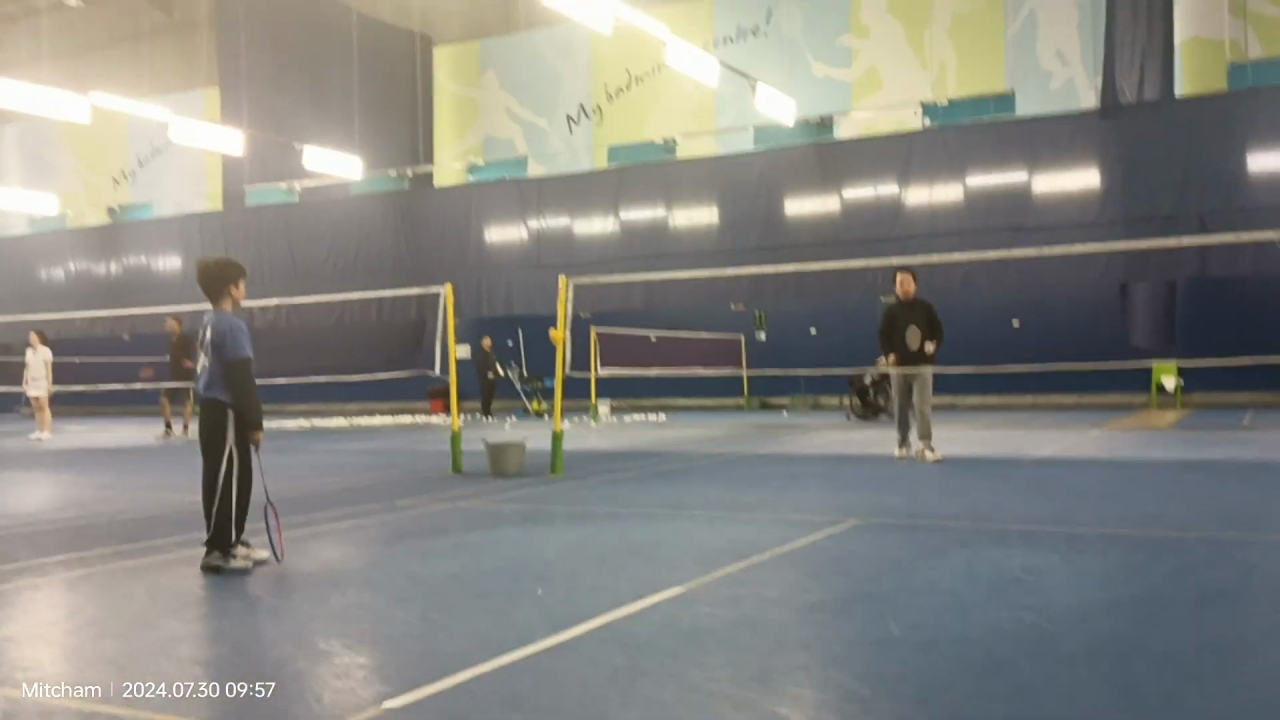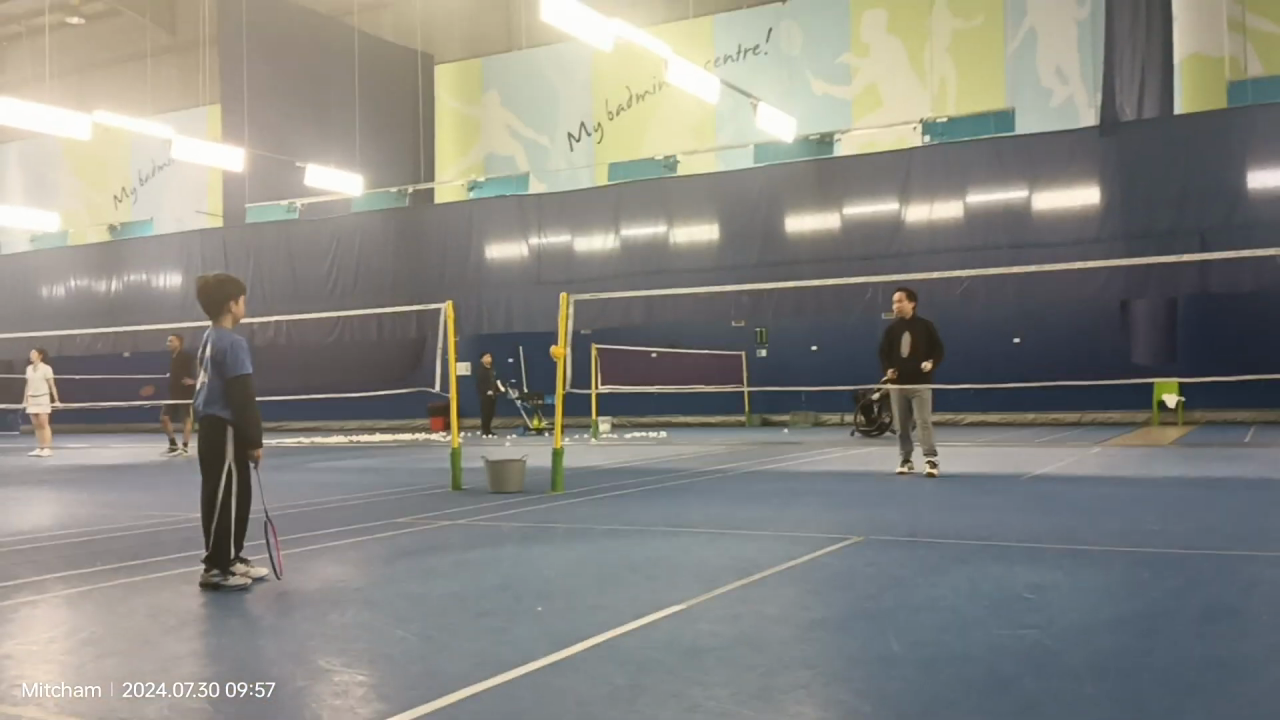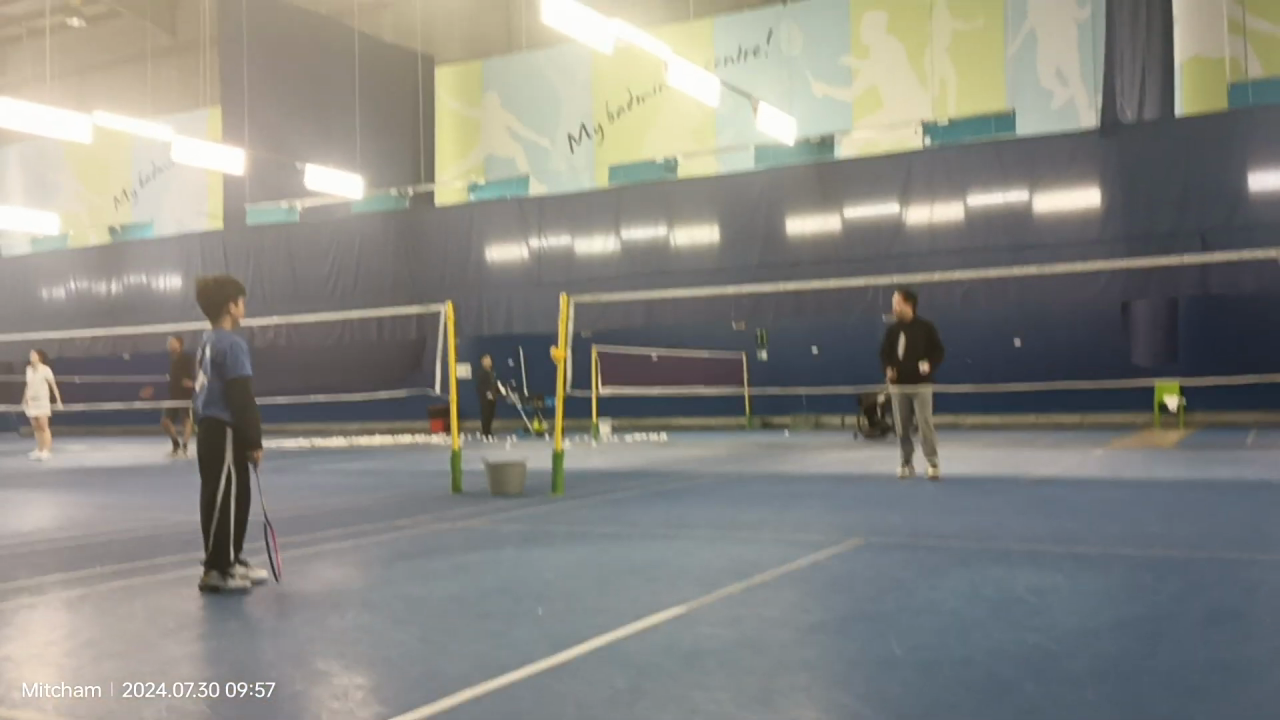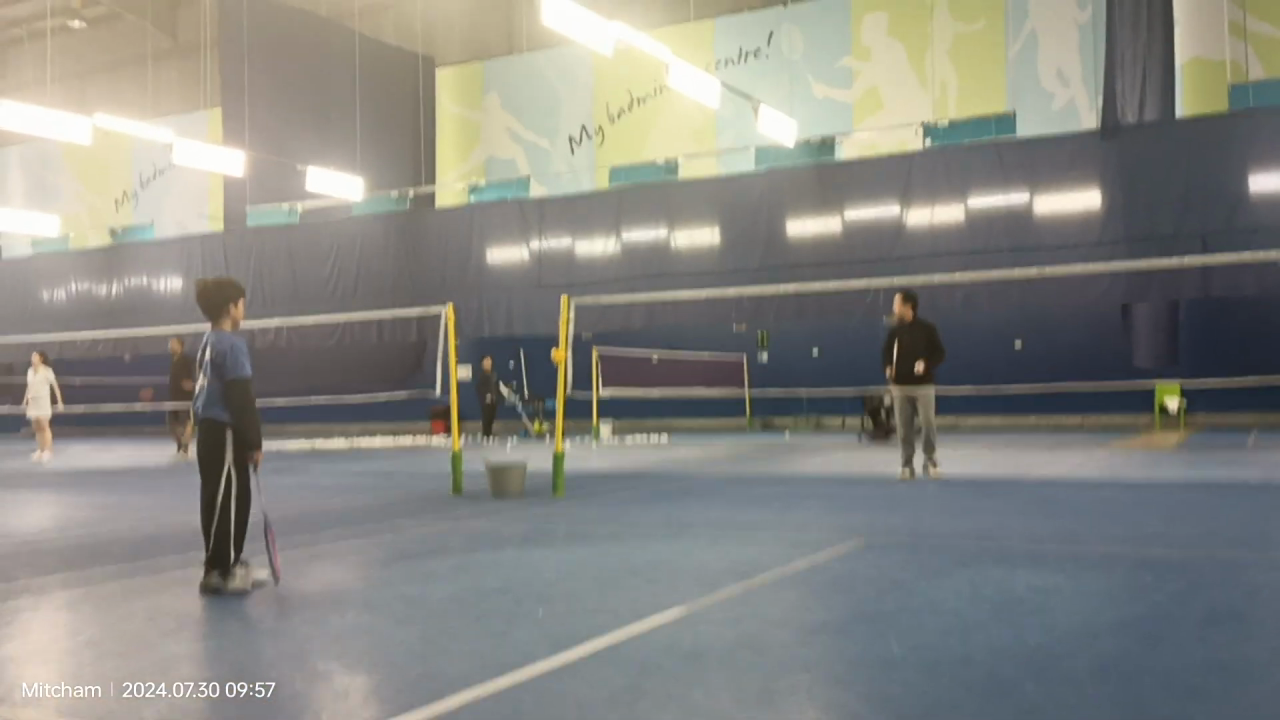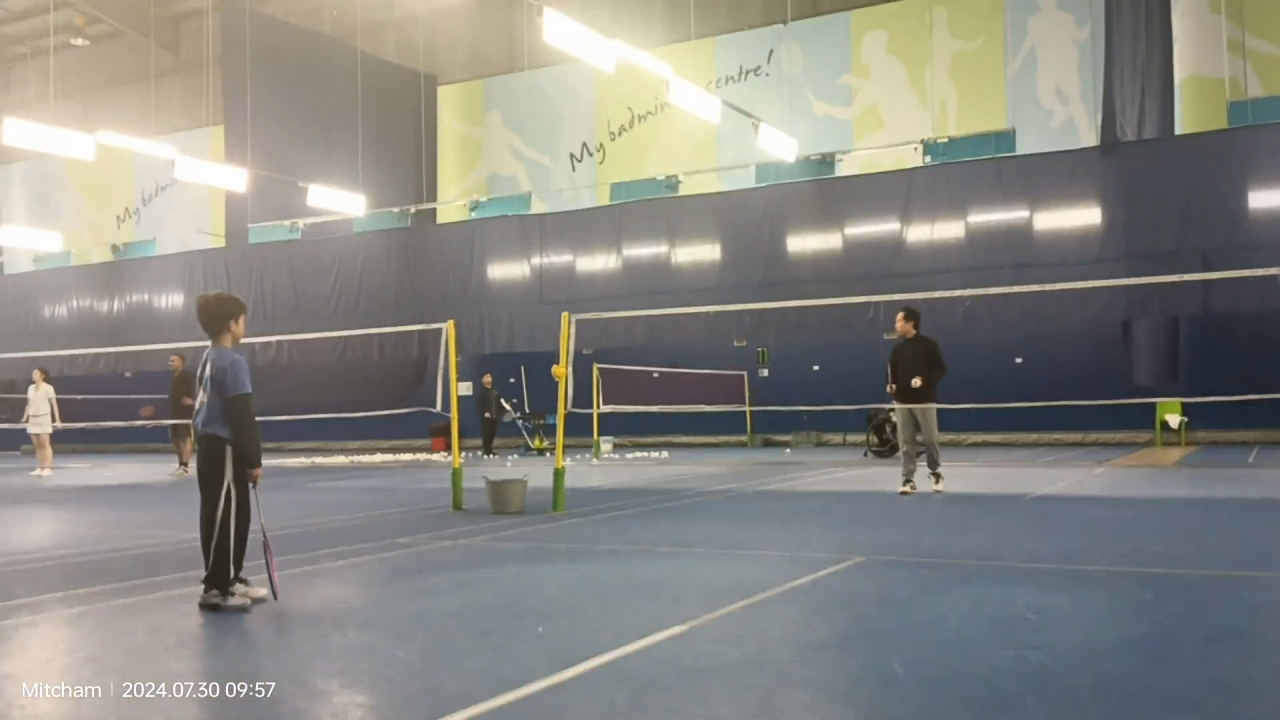
dt=0.1s
person 1, frame 1
left shoulder: (210, 321)
right shoulder: (232, 325)
right elbow: (242, 380)
right wrist: (255, 422)
left hip: (212, 410)
right hip: (225, 413)
left knee: (235, 477)
right knee: (227, 479)
left ankle: (230, 541)
right ankle: (218, 550)
person 1, frame 2
left shoulder: (209, 338)
right shoulder: (232, 342)
right elbow: (242, 396)
right wrist: (254, 439)
left hip: (211, 427)
right hip: (224, 430)
left knee: (233, 494)
right knee: (225, 496)
left ankle: (229, 558)
right ankle: (216, 567)
person 1, frame 3
left shoulder: (208, 340)
right shoulder: (232, 344)
right elbow: (242, 398)
right wrist: (254, 441)
left hip: (211, 429)
right hip: (224, 432)
left knee: (233, 497)
right knee: (224, 499)
left ankle: (229, 561)
right ankle: (216, 569)
person 1, frame 4
left shoulder: (208, 341)
right shoulder: (232, 345)
right elbow: (242, 399)
right wrist: (254, 442)
left hip: (210, 430)
right hip: (224, 433)
left knee: (232, 498)
right knee: (224, 500)
left ankle: (229, 562)
right ankle: (216, 570)
person 1, frame 5
left shoulder: (209, 357)
right shoulder: (232, 362)
right elbow: (242, 416)
right wrist: (253, 459)
left hip: (210, 445)
right hip: (224, 449)
left knee: (232, 515)
right knee: (224, 516)
left ankle: (229, 579)
right ankle: (216, 587)
person 2, frame 1
left shoulder: (926, 308)
right shoulder: (891, 311)
left elbow: (938, 331)
right elbow: (884, 336)
left wrist: (934, 344)
right wrist: (888, 354)
left hip: (921, 366)
right hip: (899, 367)
left knee: (922, 406)
right knee: (901, 407)
left ankle: (926, 445)
right ankle: (903, 442)
person 2, frame 2
left shoulder: (926, 326)
right shoulder: (891, 329)
left elbow: (938, 350)
right elbow: (883, 353)
left wrist: (931, 363)
right wrist: (888, 369)
left hip: (921, 384)
right hip: (898, 384)
left knee: (924, 421)
right knee: (902, 424)
left ankle: (931, 460)
right ankle: (906, 459)
person 2, frame 3
left shoulder: (926, 327)
right shoulder: (892, 330)
left elbow: (939, 352)
right elbow: (885, 353)
left wrist: (929, 364)
right wrist: (888, 369)
left hip: (921, 384)
right hip: (899, 385)
left knee: (925, 422)
right knee: (903, 426)
left ankle: (932, 462)
right ankle: (907, 462)
person 2, frame 4
left shoulder: (927, 329)
right shoulder: (894, 332)
left elbow: (939, 353)
right elbow: (886, 355)
left wrist: (926, 365)
right wrist: (888, 369)
left hip: (923, 385)
right hip: (900, 386)
left knee: (928, 422)
right knee: (904, 427)
left ankle: (930, 460)
right ankle: (907, 464)
person 2, frame 5
left shoulder: (929, 345)
right shoulder: (898, 349)
left elbow: (940, 370)
right elbow: (892, 372)
left wrist: (924, 380)
right wrist: (891, 385)
left hip: (925, 402)
right hip: (902, 403)
left knee: (930, 439)
right knee: (906, 442)
left ankle: (935, 473)
right ankle: (908, 480)
